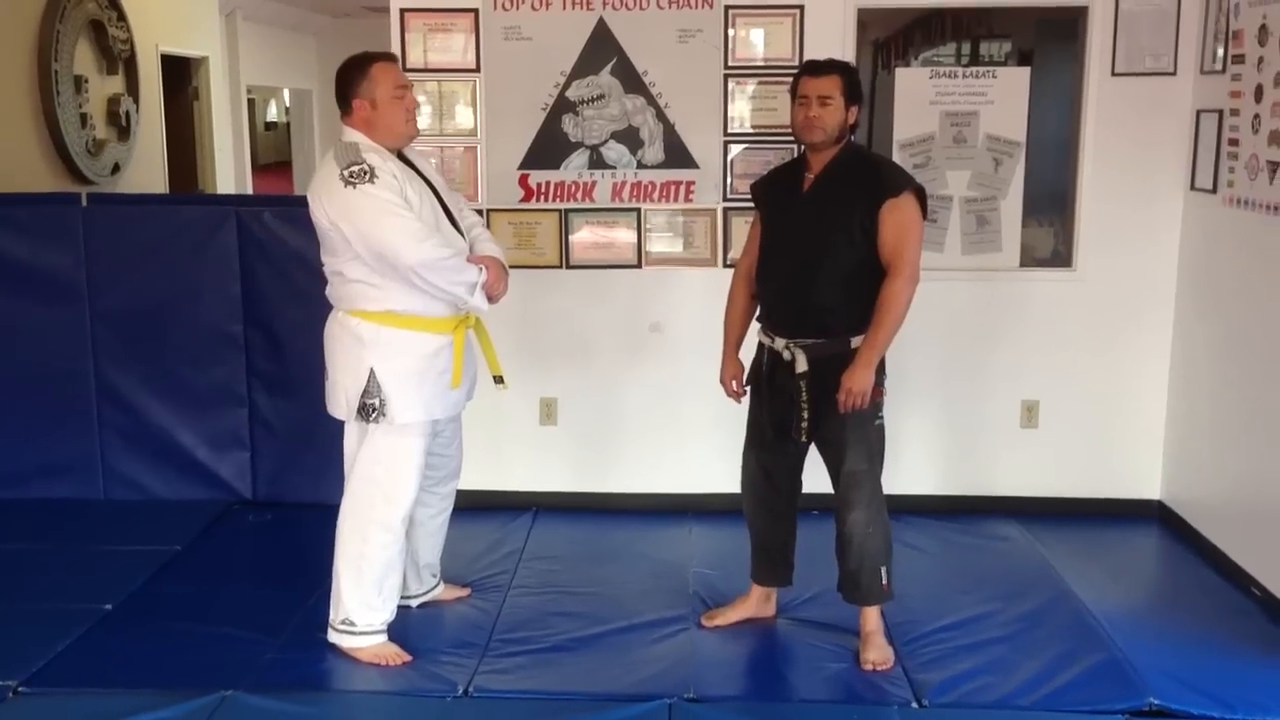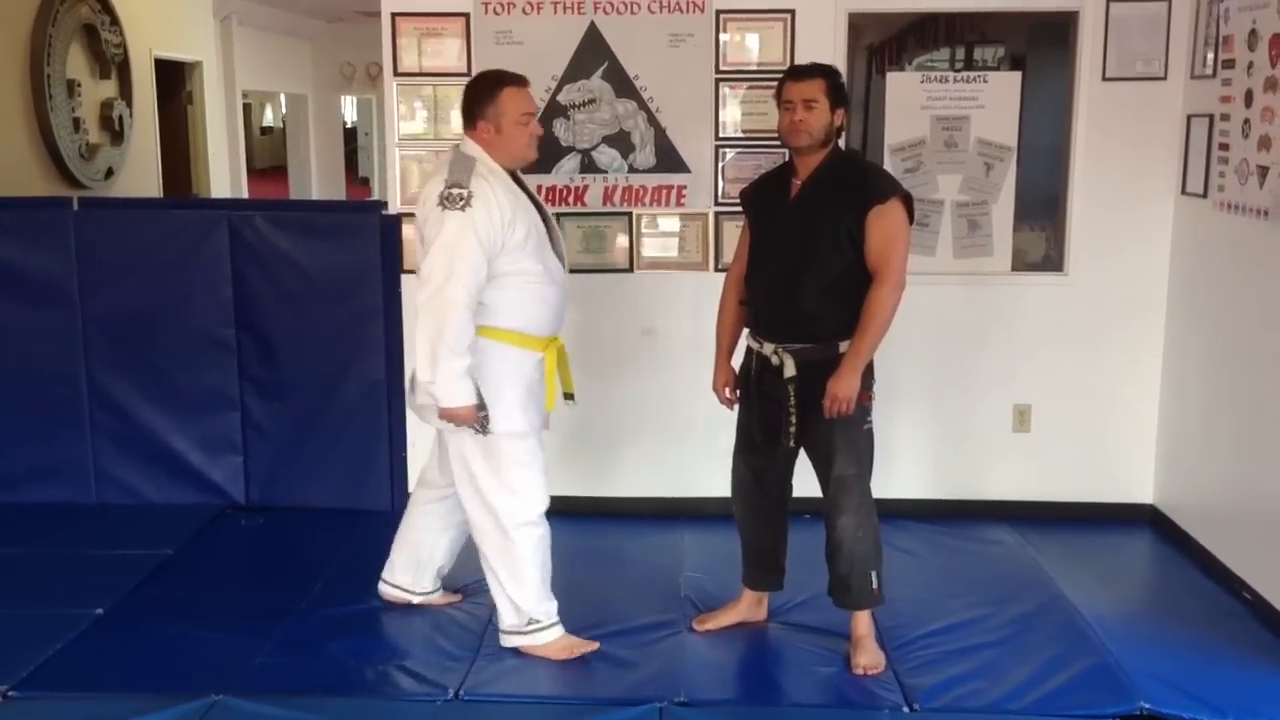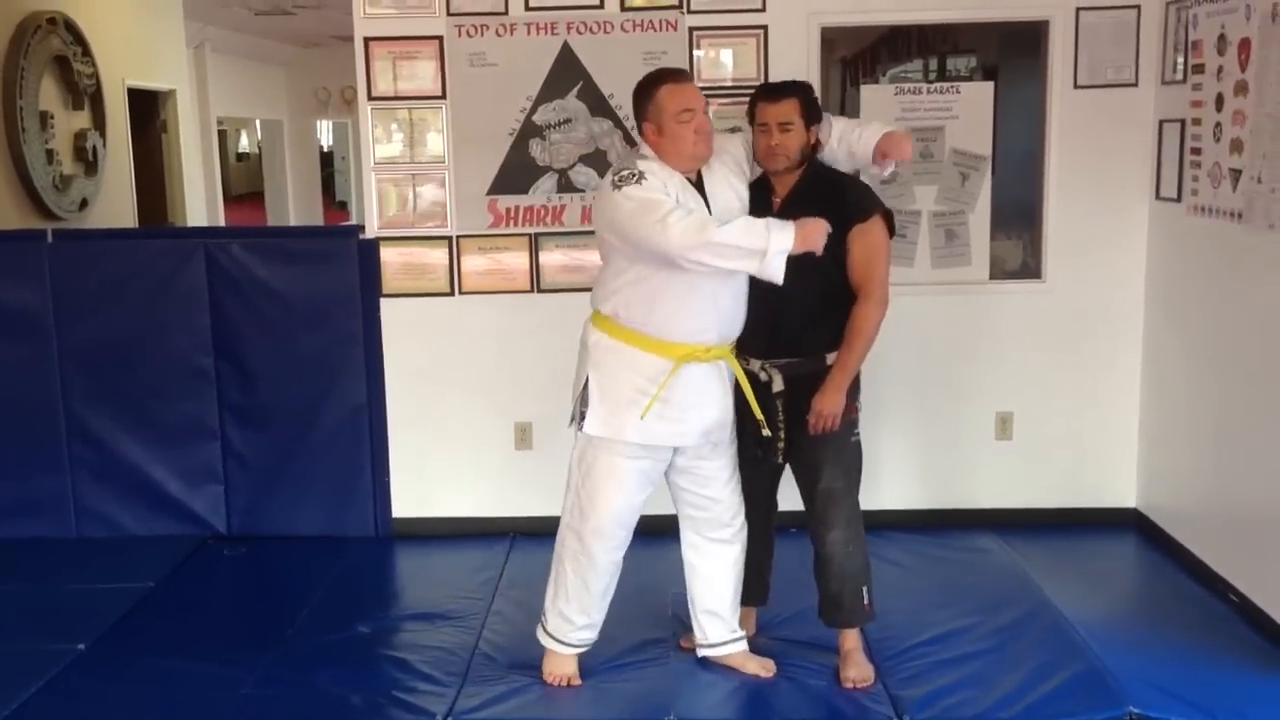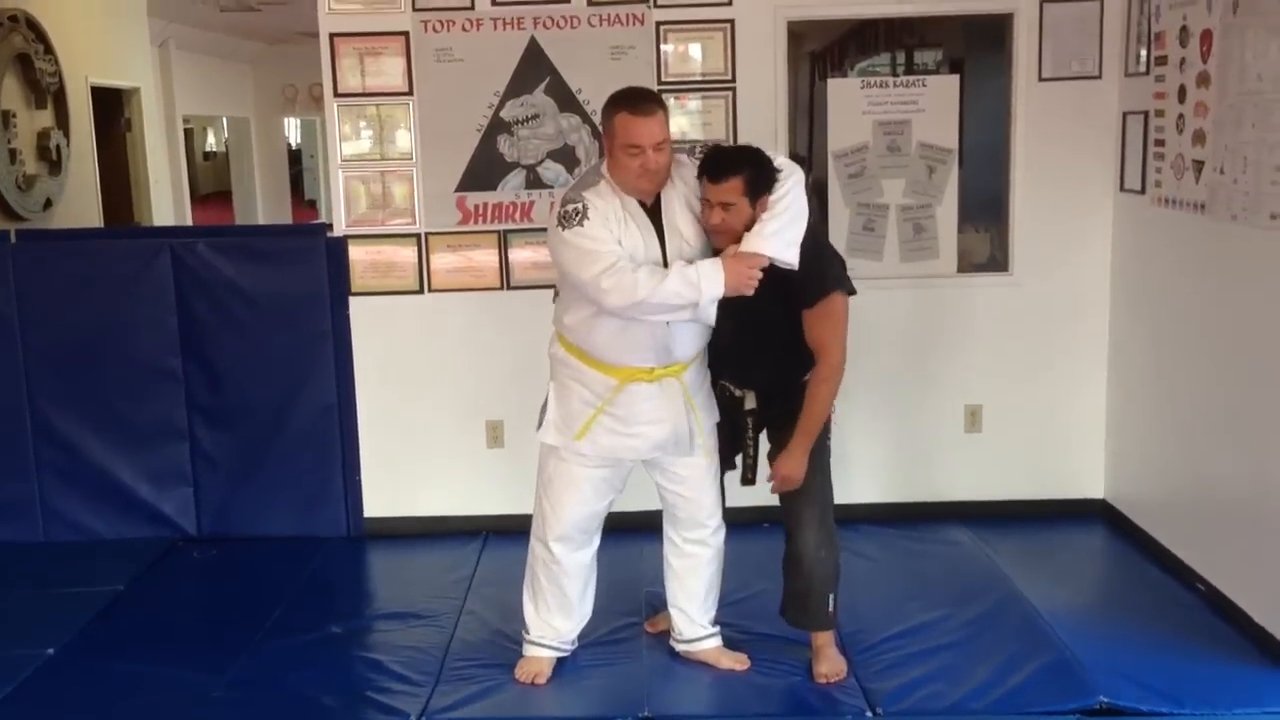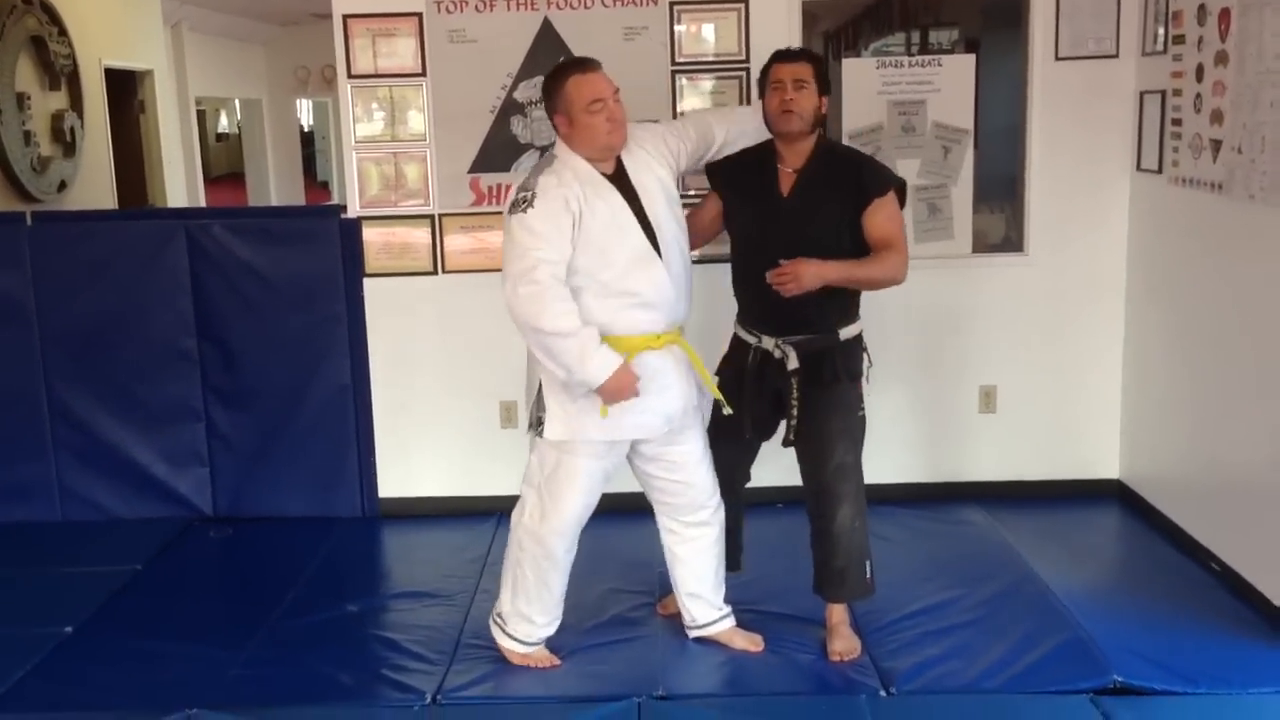
dt=1s
person 1, frame 1
left shoulder: (407, 162)
right shoulder: (350, 176)
left elbow: (464, 220)
right elbow: (416, 255)
left wrist: (490, 259)
right wrist: (477, 285)
left hip: (430, 349)
right hip: (387, 354)
left knee: (436, 475)
right knee: (383, 490)
left ankle: (418, 582)
right ankle: (357, 623)
person 1, frame 2
left shoulder: (499, 180)
right shoulder: (466, 193)
right elbow: (445, 296)
right wrist: (451, 387)
left hip: (504, 365)
right hip: (482, 373)
left knee: (453, 481)
right knee: (514, 501)
left ankle: (407, 579)
right ankle: (534, 624)
person 1, frame 3
left shoulder: (727, 160)
right shoulder: (630, 186)
right elbow: (686, 239)
left wrist: (875, 139)
right wrist: (786, 238)
left hip: (706, 380)
right hip: (632, 379)
left knee: (718, 518)
right knee: (600, 520)
left ankle: (720, 637)
right ankle: (563, 638)
person 1, frame 4
left shoulder: (697, 175)
right shoulder: (582, 210)
left elbow: (784, 179)
right elbow: (621, 289)
left wrist: (758, 250)
right wrist: (715, 279)
left hip: (681, 388)
right hip: (595, 392)
left knee: (699, 521)
right knee: (565, 526)
left ankle: (696, 635)
right ankle: (546, 641)
person 1, frame 5
left shoulder: (650, 146)
right shoulder: (546, 191)
left elbow: (707, 129)
right elbow: (534, 294)
right wrist: (595, 369)
left hip: (664, 369)
right hip: (580, 376)
left knee: (695, 502)
right knee: (555, 513)
left ankle: (709, 617)
right ankle: (519, 629)
person 2, frame 1
left shoulder: (884, 183)
right shoulder: (774, 186)
left elbow: (902, 274)
right elbow: (748, 272)
left wrist: (867, 361)
right wrist: (731, 350)
left hip: (844, 364)
right hip: (777, 362)
left knee: (858, 496)
right knee: (765, 481)
left ankle: (871, 622)
right ankle: (762, 594)
person 2, frame 2
left shoulder: (870, 188)
right shoulder: (763, 192)
left elbow: (887, 281)
right elbow: (739, 278)
left wrist: (852, 368)
right wrist: (723, 358)
left hip: (832, 368)
right hip: (765, 366)
left knee: (847, 500)
right knee: (755, 486)
left ankle: (862, 627)
right ankle: (754, 598)
person 2, frame 3
left shoulder: (849, 201)
right shoulder: (740, 202)
left elbow: (872, 296)
left wrist: (837, 384)
left hip: (816, 381)
right hip: (750, 379)
left knee: (834, 514)
right knee: (744, 504)
left ankle: (850, 642)
right ankle: (743, 618)
person 2, frame 4
left shoulder: (809, 256)
right shoulder: (700, 238)
left elbow: (829, 361)
left wrist: (799, 448)
left hip: (794, 395)
right hip: (722, 388)
left knee: (807, 514)
left ankle: (822, 636)
person 2, frame 5
left shoulder: (860, 175)
right shoulder: (737, 172)
left elbow: (894, 262)
right elbow: (695, 232)
left wrist: (826, 269)
left hip: (828, 357)
right hip: (751, 353)
left knee: (835, 487)
right knee: (717, 468)
left ankle: (838, 613)
